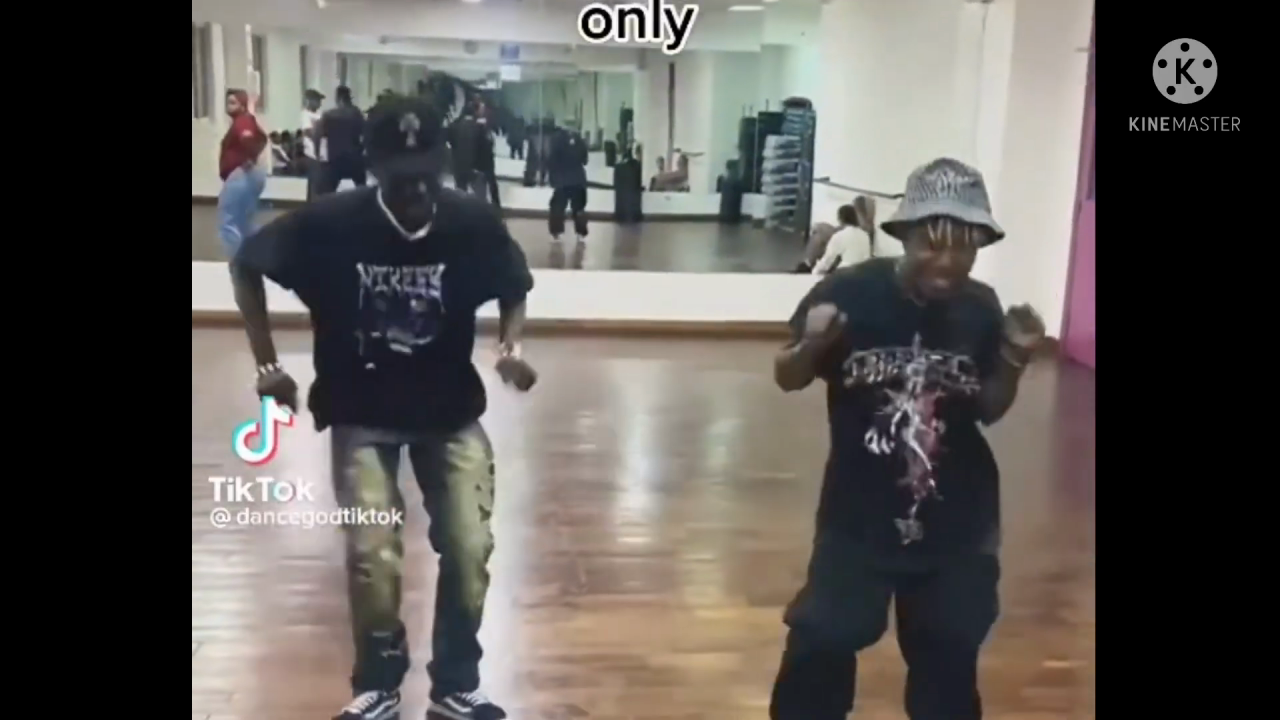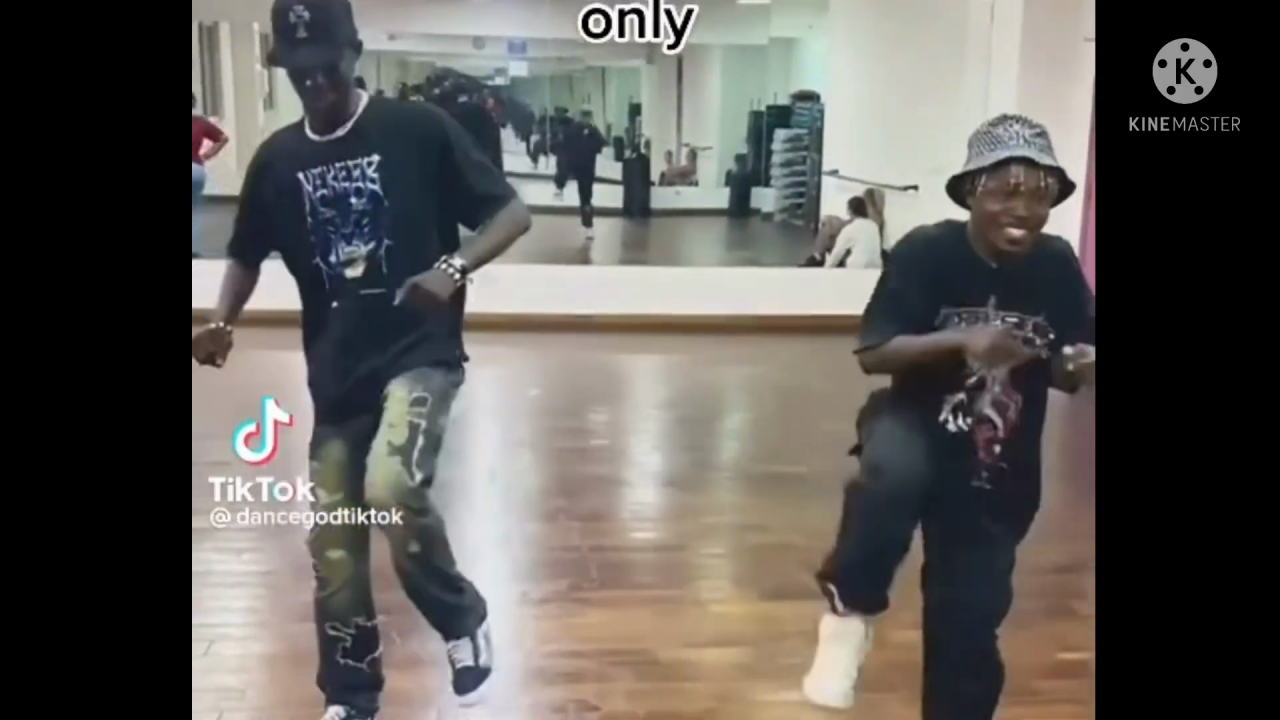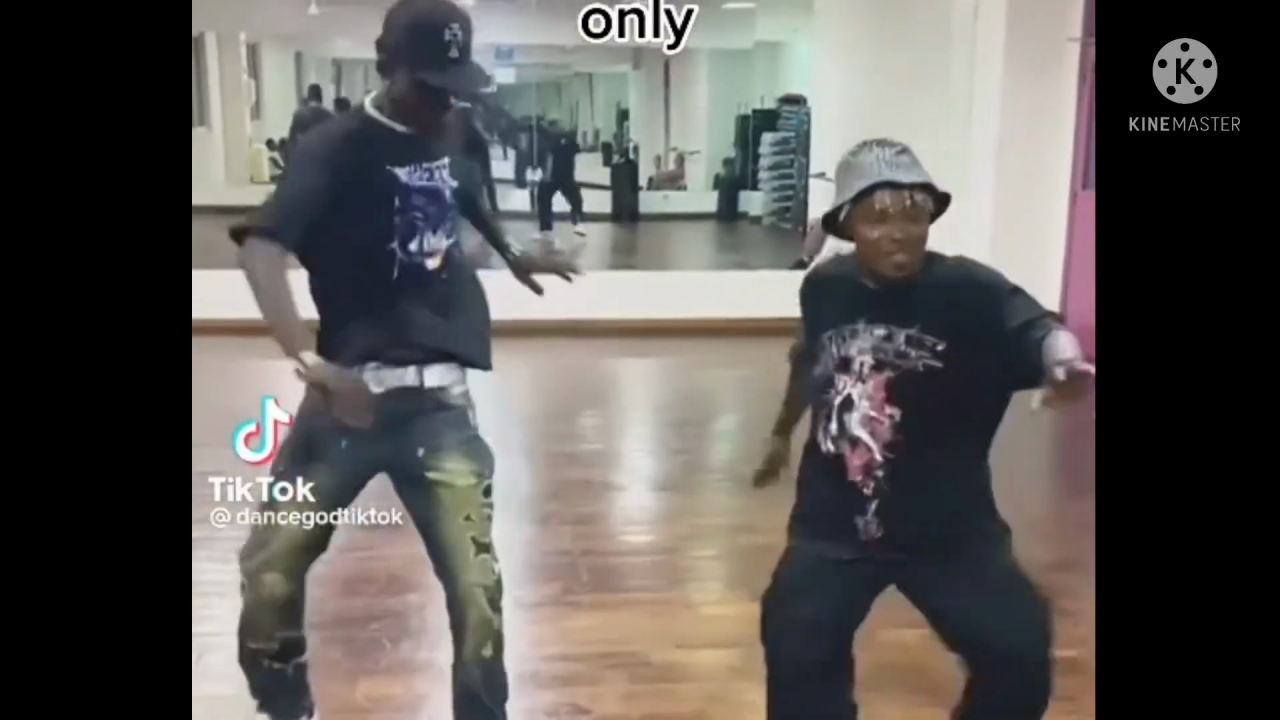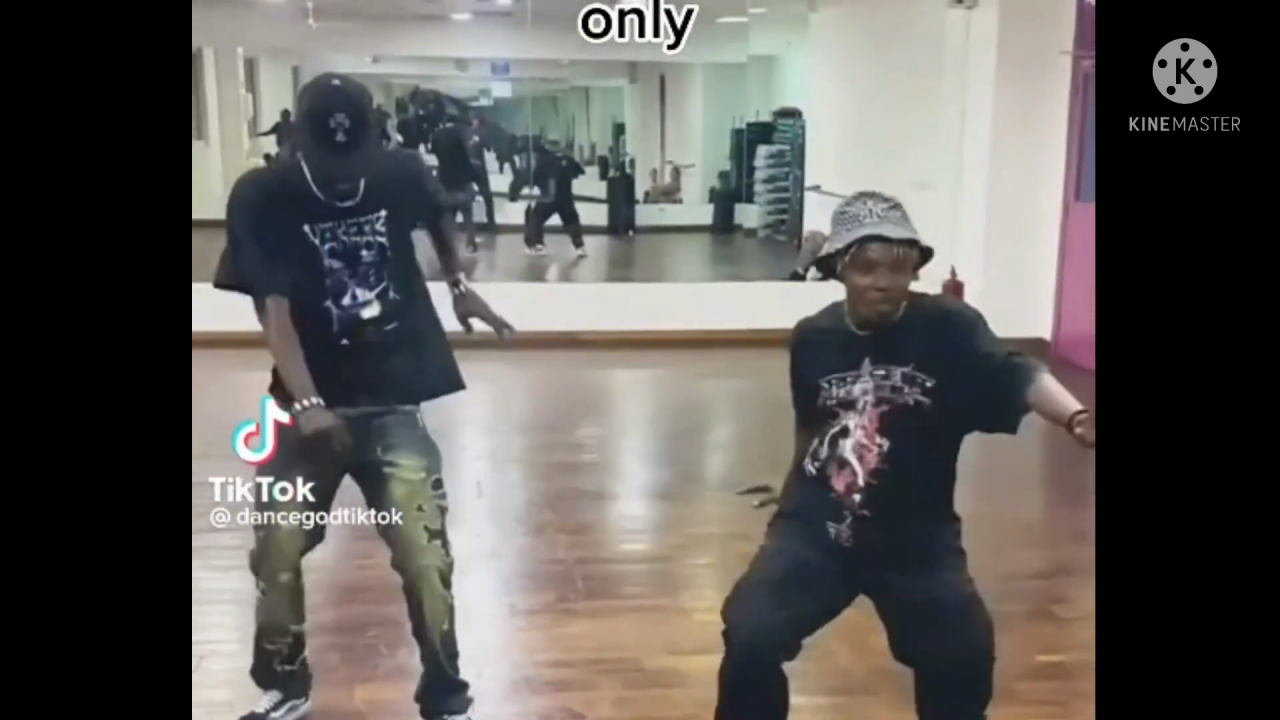
dt=1s
person 1, frame 1
left shoulder: (473, 224)
right shoulder: (327, 223)
left elbow: (513, 291)
right elbow: (247, 265)
left wrist: (510, 347)
right wrist: (265, 361)
left hip: (448, 414)
right hip: (359, 415)
left knee: (469, 555)
right knee: (374, 561)
person 1, frame 2
left shoulder: (420, 129)
right shoulder: (278, 157)
left elbow: (511, 213)
right elbow: (247, 254)
left wrist: (452, 269)
right wrist: (222, 322)
left hip: (416, 354)
right hip: (336, 371)
left knee: (393, 492)
right knee: (334, 547)
left ankle: (459, 614)
person 1, frame 3
left shoulder: (443, 134)
right shoulder: (334, 151)
right elbow: (261, 248)
left wrist: (512, 257)
right wrist: (309, 361)
left hip: (437, 400)
right hip: (345, 399)
left knee: (475, 582)
right knee: (269, 571)
person 1, frame 4
left shoulder: (404, 174)
right shoulder: (261, 199)
left elbow: (436, 220)
right elbow: (275, 309)
left wrist: (462, 290)
right wrist: (305, 405)
left hip: (393, 402)
right hip: (310, 407)
left knee: (426, 564)
right knee: (278, 562)
person 2, frame 1
left shoulder: (980, 310)
right shoulder: (851, 290)
left elbow: (989, 411)
right elbow: (788, 378)
left wrist: (1018, 360)
right wrist: (811, 343)
left hip: (957, 521)
right hip: (860, 512)
left knee: (950, 648)
right knee: (822, 641)
person 2, frame 2
left shoulder: (1057, 263)
right shoulder: (923, 253)
left elbow: (1074, 358)
right elbow: (873, 350)
left wrist: (1081, 365)
right wrist: (959, 343)
left hip: (998, 471)
right hip: (917, 431)
left knee: (966, 633)
right knee: (895, 474)
right ankle: (848, 600)
person 2, frame 3
left shoulder: (968, 289)
right shoulder: (824, 285)
left elbow: (1040, 331)
left wrist: (1069, 364)
left hip: (944, 513)
right hip: (835, 516)
left knee: (1018, 656)
right knee: (797, 650)
person 2, frame 4
left shoulder: (951, 328)
right shoulder: (814, 338)
left elbow: (1018, 376)
left wrist: (1074, 417)
right wrist: (794, 483)
left hip: (917, 530)
right hip: (816, 524)
left knee: (962, 656)
right knee: (752, 637)
